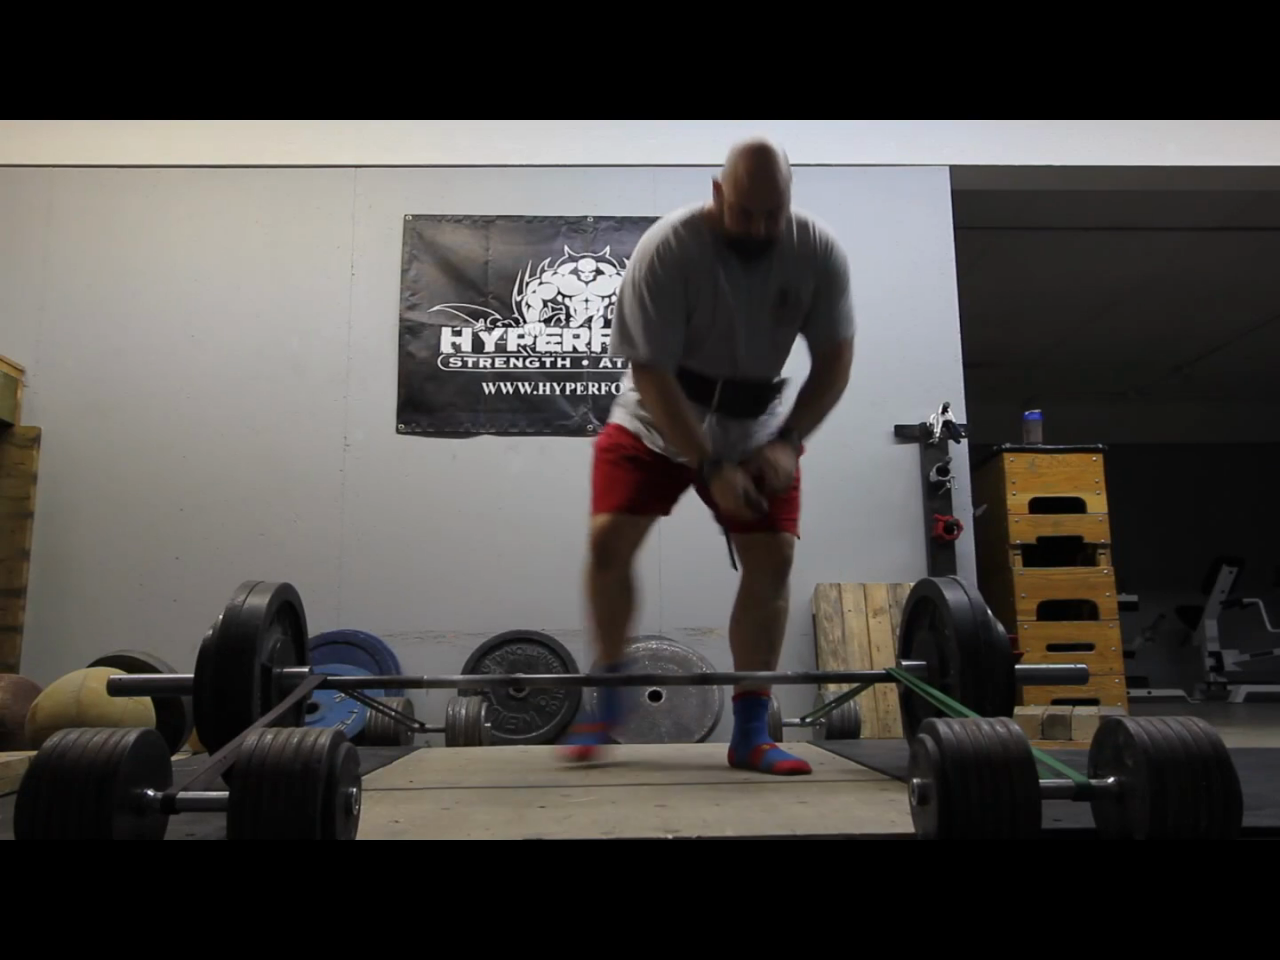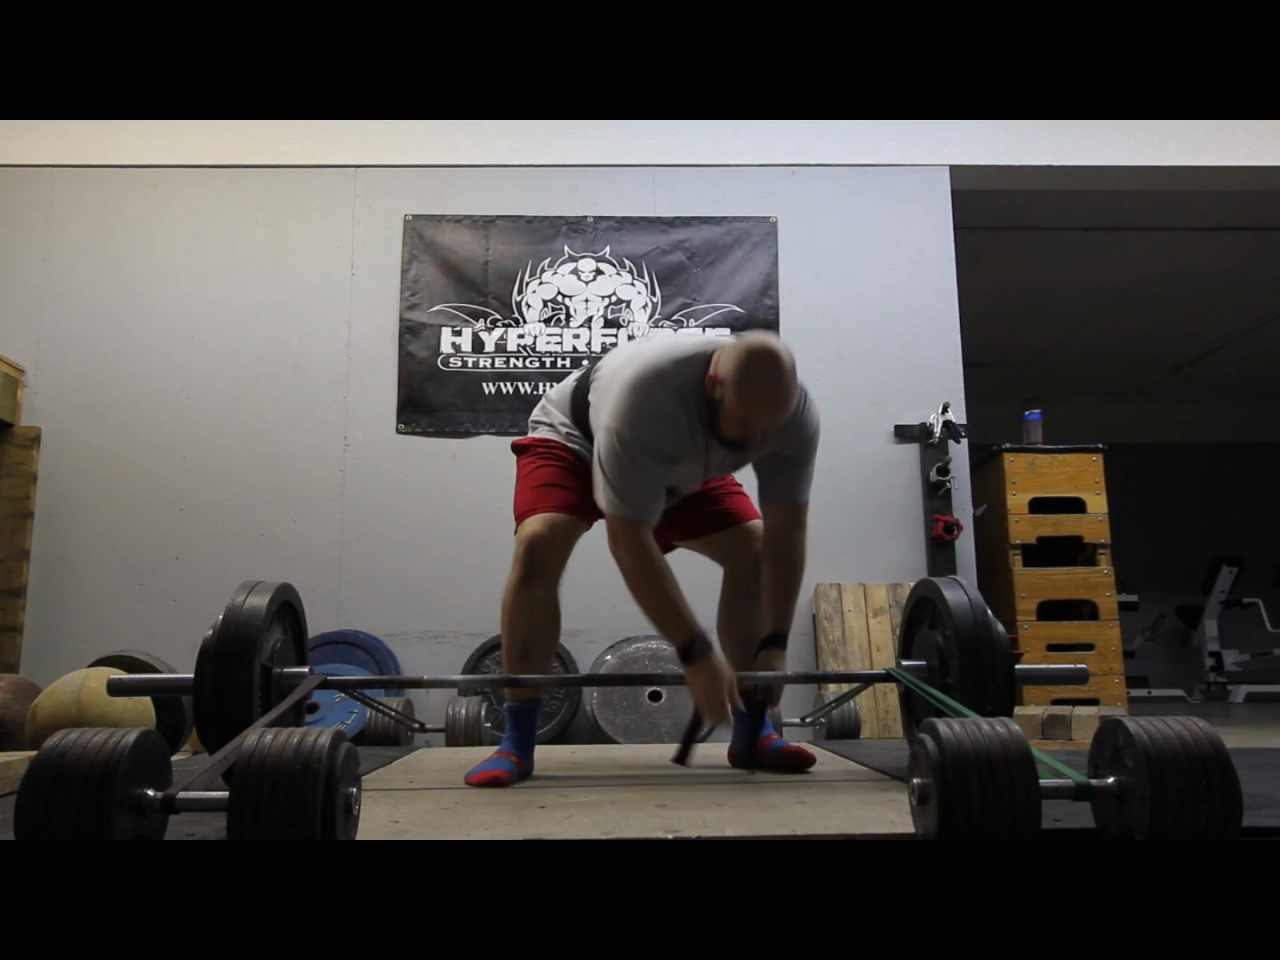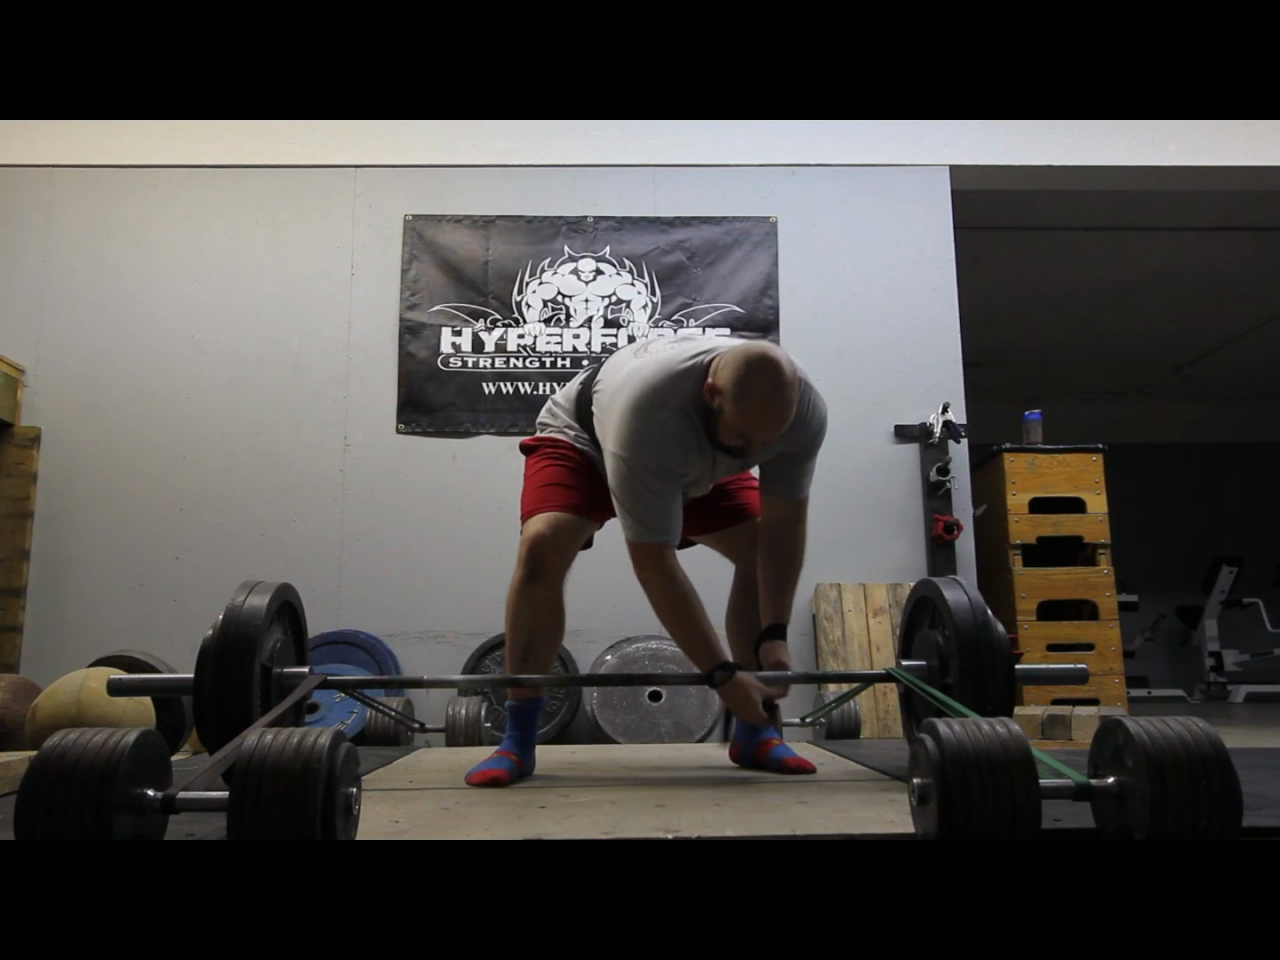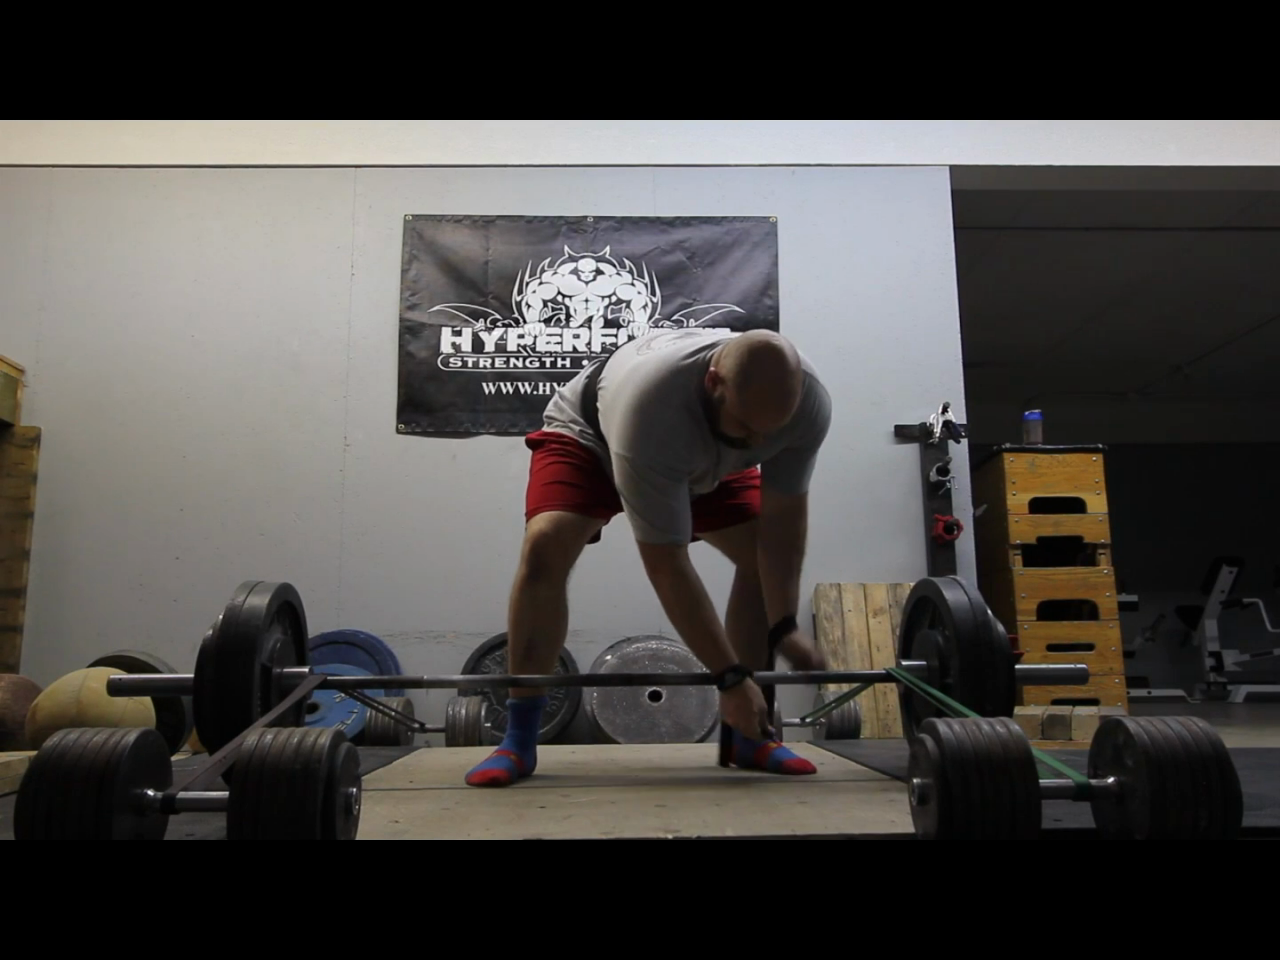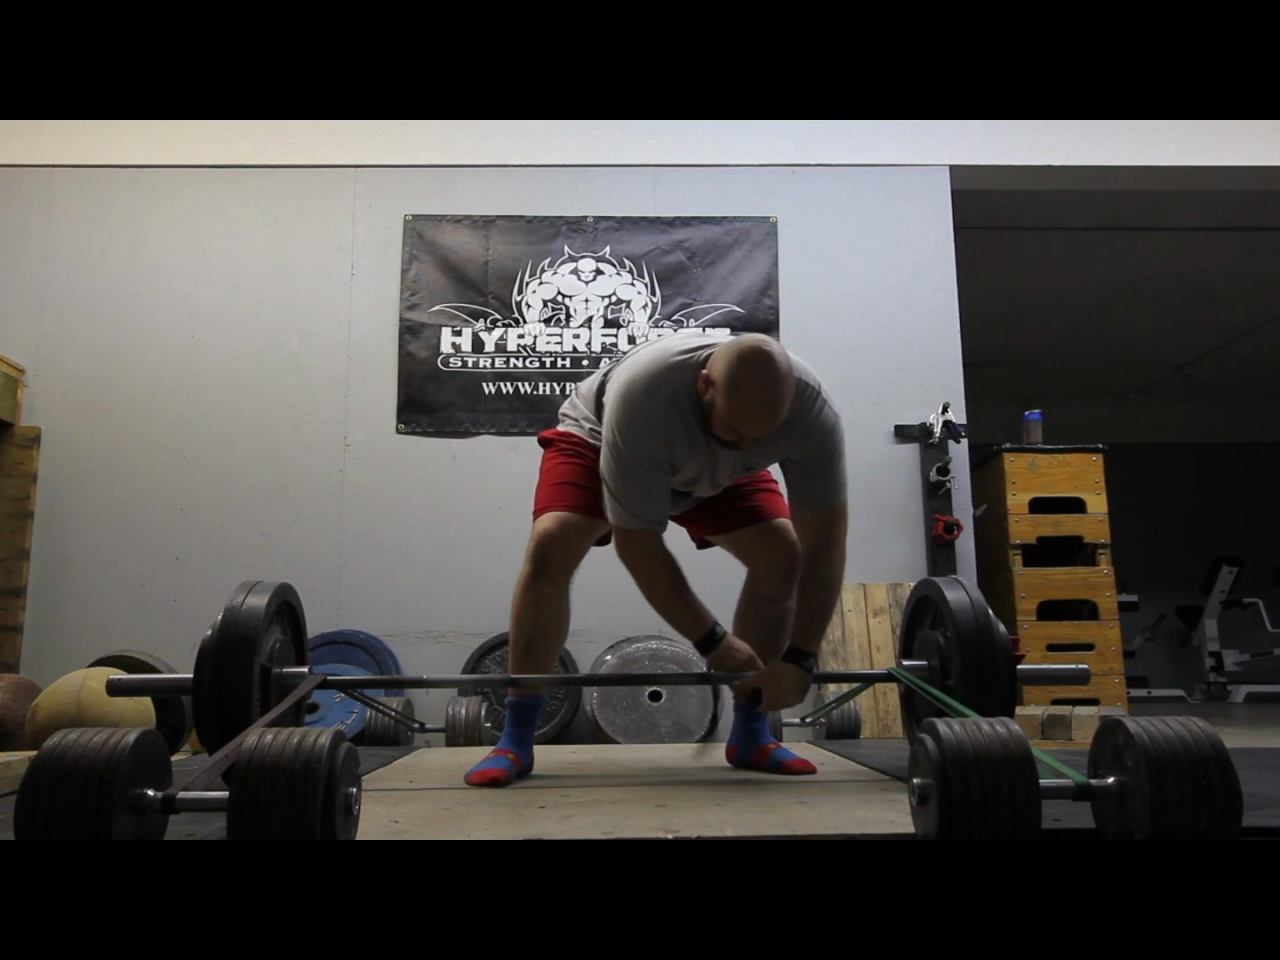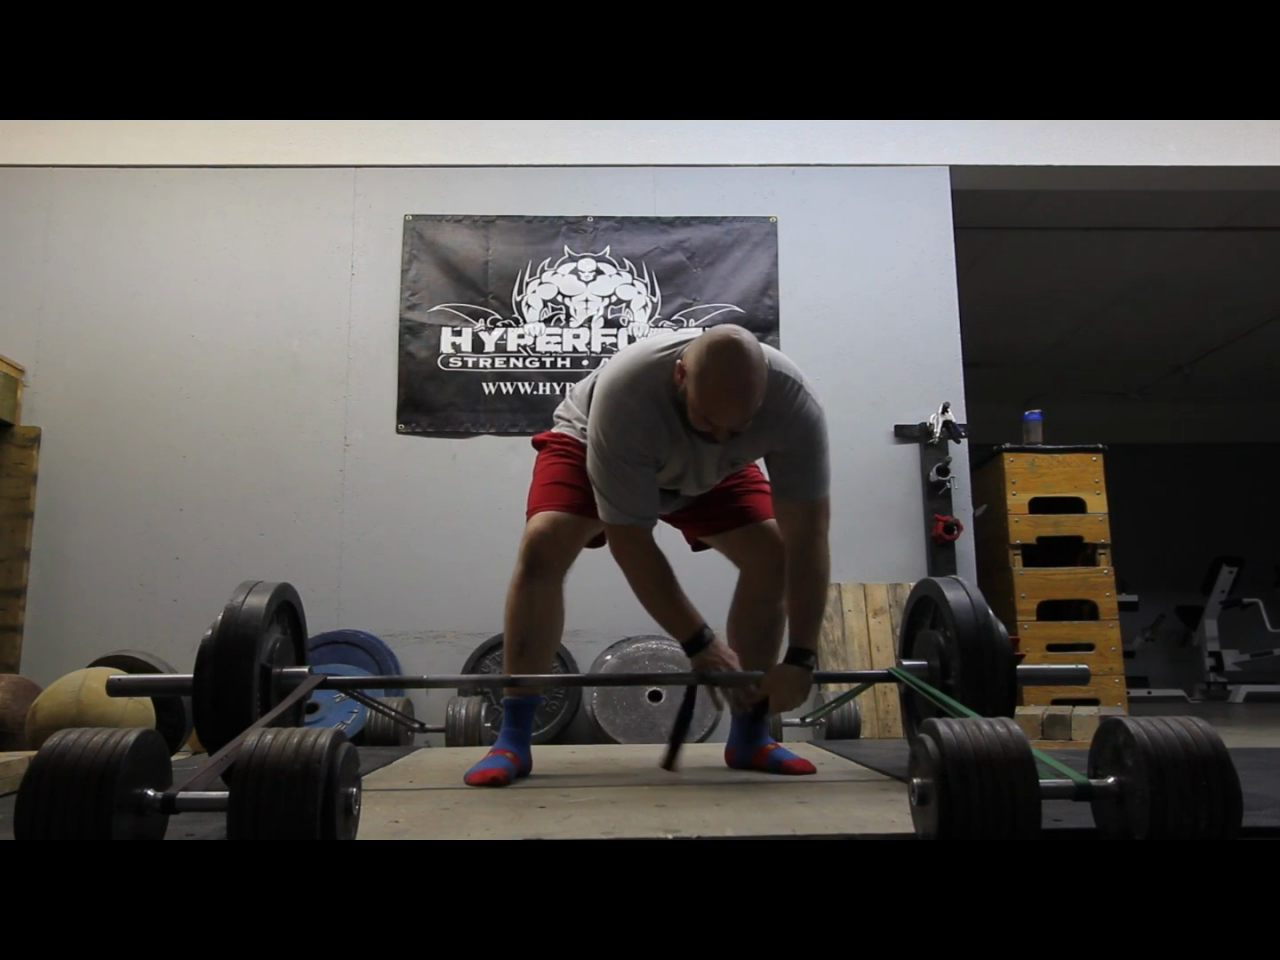
dt=0.4s
person 1, frame 1
left shoulder: (819, 252)
right shoulder: (666, 250)
left elbow: (835, 360)
right elbow: (651, 374)
left wrist: (788, 442)
right wrist: (711, 464)
left hip: (755, 431)
right hip: (654, 421)
left knee: (772, 555)
right knee: (608, 537)
left ankle: (750, 732)
right ankle: (608, 701)
person 1, frame 2
left shoulder: (794, 414)
right shoulder: (646, 396)
left elbow: (786, 533)
right elbow: (630, 538)
left wrist: (775, 644)
right wrist: (696, 654)
right hip: (574, 438)
left knee: (753, 550)
right knee: (538, 546)
left ankle: (751, 734)
right ankle: (517, 742)
person 1, frame 3
left shoulder: (803, 410)
right shoulder: (648, 412)
left elbow: (784, 527)
right elbow: (654, 562)
left wrist: (774, 635)
right wrist: (723, 675)
right hip: (581, 438)
left knee: (761, 548)
right knee: (542, 546)
left ankle: (754, 733)
right ankle: (518, 741)
person 1, frame 4
left shoulder: (806, 400)
right shoulder: (652, 408)
left elbow: (782, 519)
right elbow: (667, 563)
left wrist: (786, 626)
right wrist: (731, 679)
right hip: (589, 434)
left knee: (761, 549)
right knee: (545, 546)
left ankle: (752, 736)
right ankle: (519, 740)
person 1, frame 5
left shoulder: (811, 412)
right shoulder: (643, 399)
left elbow: (825, 540)
right elbow: (636, 542)
left wrist: (800, 658)
right wrist: (713, 641)
right hip: (597, 433)
left knee: (782, 551)
right knee: (551, 546)
left ankle: (750, 734)
right ankle: (516, 738)
person 1, frame 6
left shoulder: (793, 402)
right shoulder: (626, 393)
left elbow: (807, 537)
right elbow: (629, 541)
left wrist: (801, 657)
right wrist: (700, 643)
right hip: (588, 439)
left knee: (773, 552)
right knee: (542, 546)
left ankle: (749, 735)
right ankle: (513, 738)
